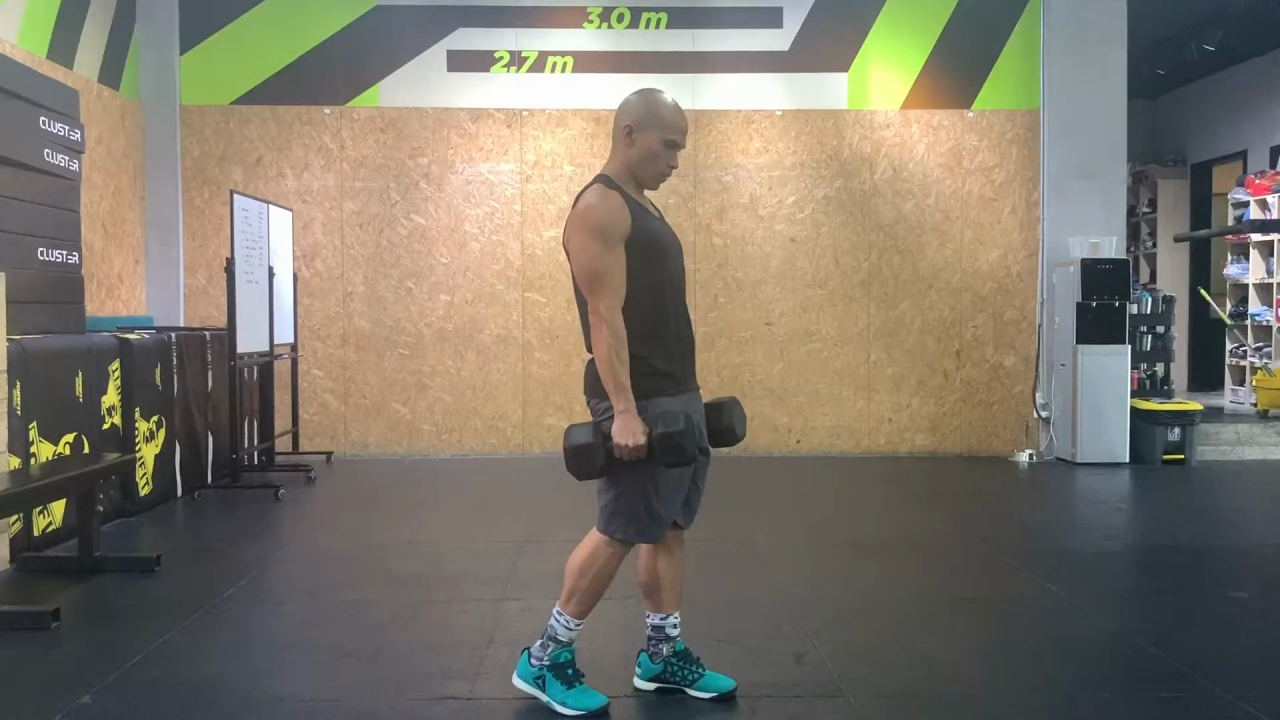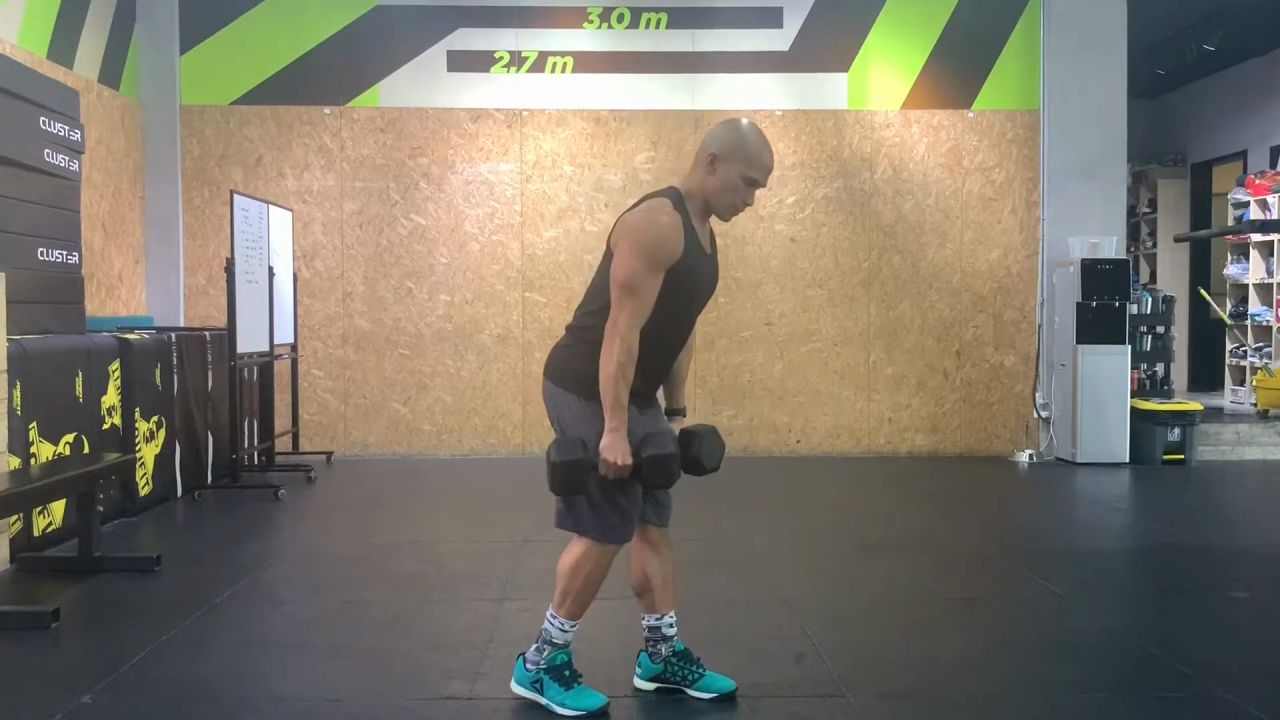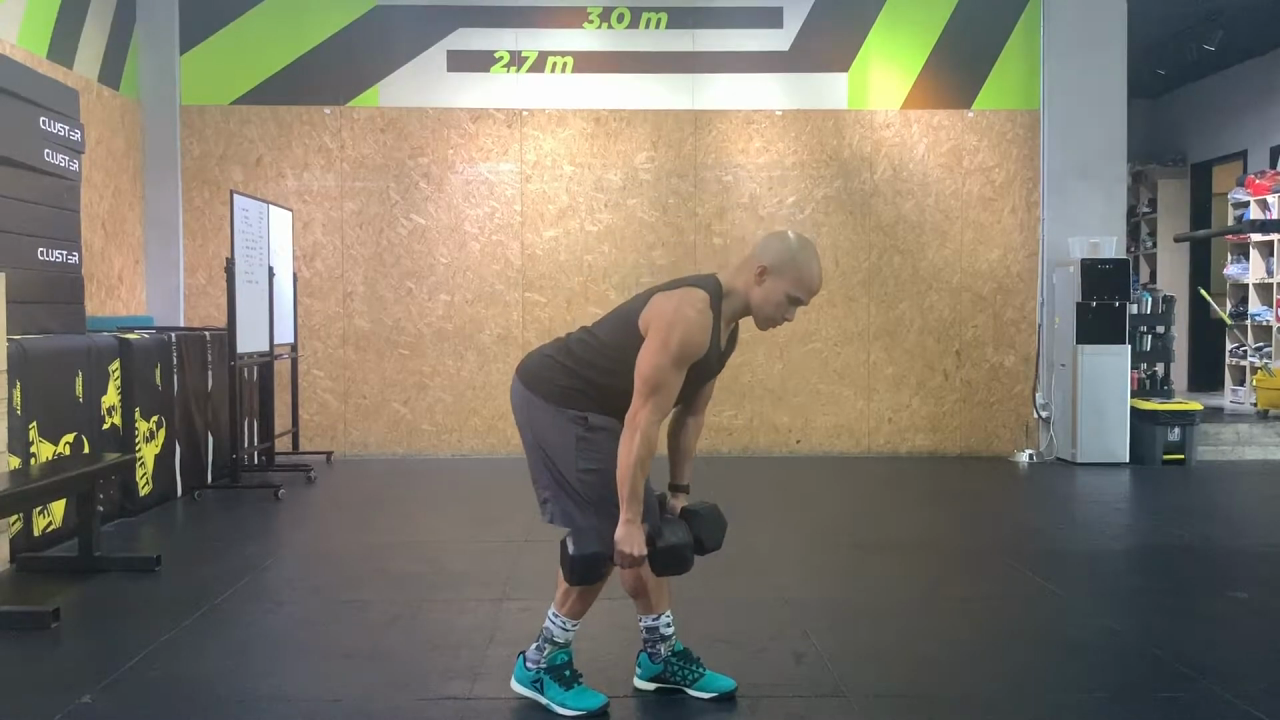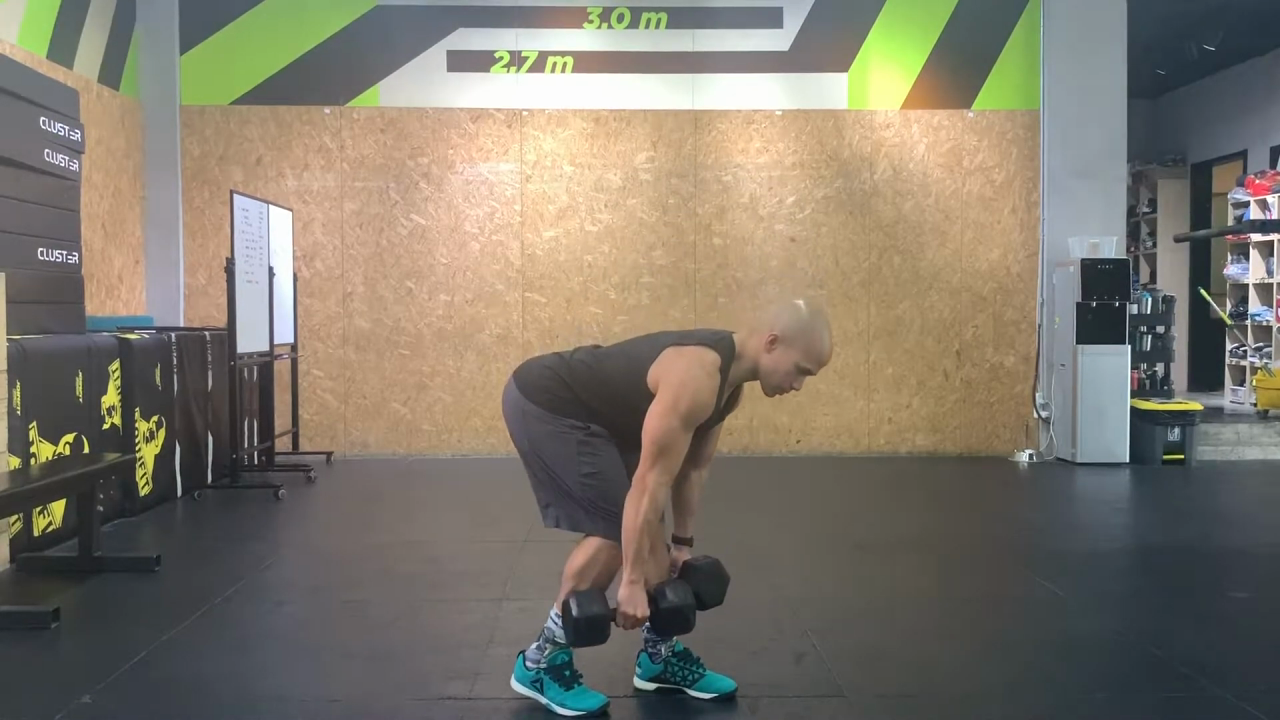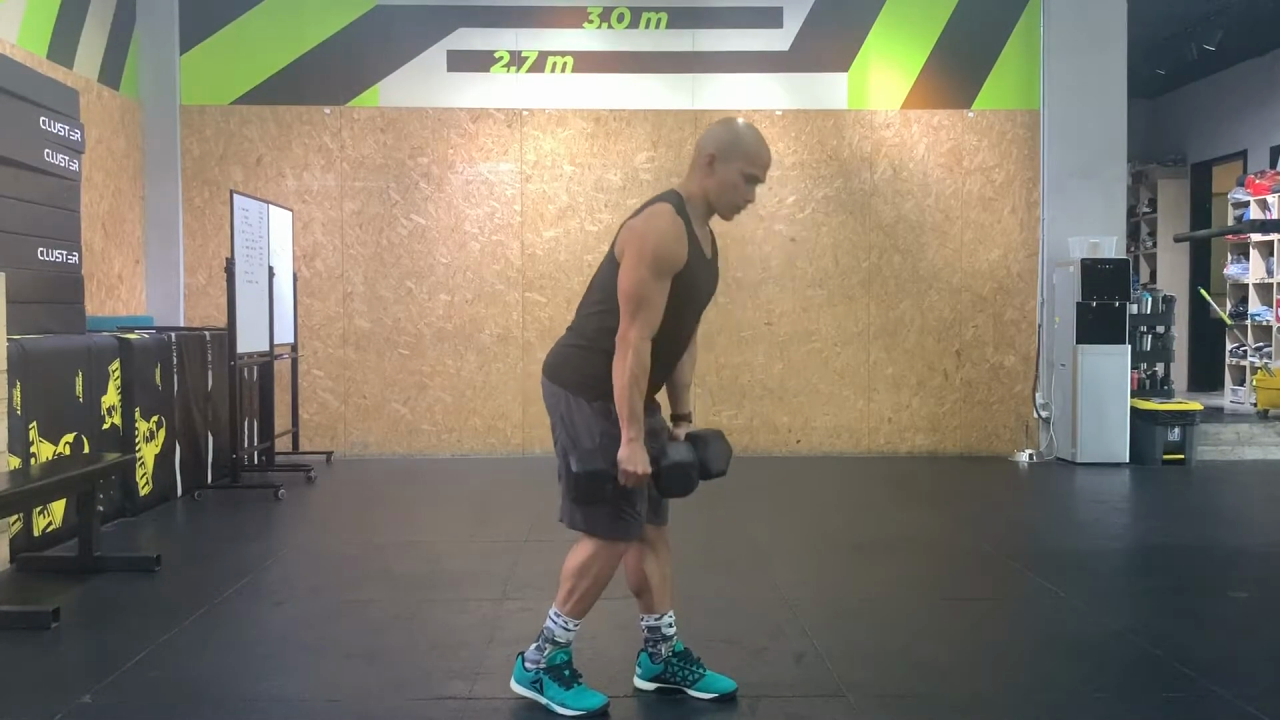
dt=1s
person 1, frame 1
left shoulder: (642, 206)
right shoulder: (599, 208)
right elbow: (606, 317)
right wrist: (624, 412)
left hip: (679, 392)
right hip: (639, 401)
left knee: (669, 527)
right knee: (621, 529)
left ankle: (662, 654)
right ankle: (545, 659)
person 1, frame 2
left shoulder: (702, 234)
right shoulder: (655, 223)
right elbow: (622, 331)
left wrist: (675, 412)
right wrist: (613, 429)
left hip: (636, 394)
right hip: (589, 392)
left knee: (653, 524)
right knee: (605, 529)
left ankle: (662, 653)
right ankle: (541, 664)
person 1, frame 3
left shoulder: (725, 325)
right shoulder: (688, 316)
left elbow: (690, 414)
right elbow: (643, 422)
left wrist: (680, 491)
right wrist: (628, 521)
left hip: (592, 405)
right hip: (553, 398)
left knee: (646, 531)
right knee: (606, 532)
left ankle: (661, 655)
right ankle: (540, 663)
person 1, frame 4
left shoulder: (727, 378)
right shoulder: (697, 377)
left elbow: (694, 467)
right elbow: (651, 483)
left wrist: (683, 543)
right wrist: (632, 583)
left hip: (588, 412)
right hip: (544, 405)
left knee: (645, 527)
right knee: (614, 530)
left ankle: (661, 654)
right ankle: (543, 661)
person 1, frame 5
left shoulder: (703, 237)
right shoulder: (661, 228)
left elbow: (682, 337)
right elbow: (632, 341)
left wrist: (681, 416)
right wrist: (631, 439)
left hip: (625, 391)
right hip: (586, 389)
left knee: (651, 523)
right knee: (612, 530)
left ankle: (661, 655)
right ankle: (540, 663)
